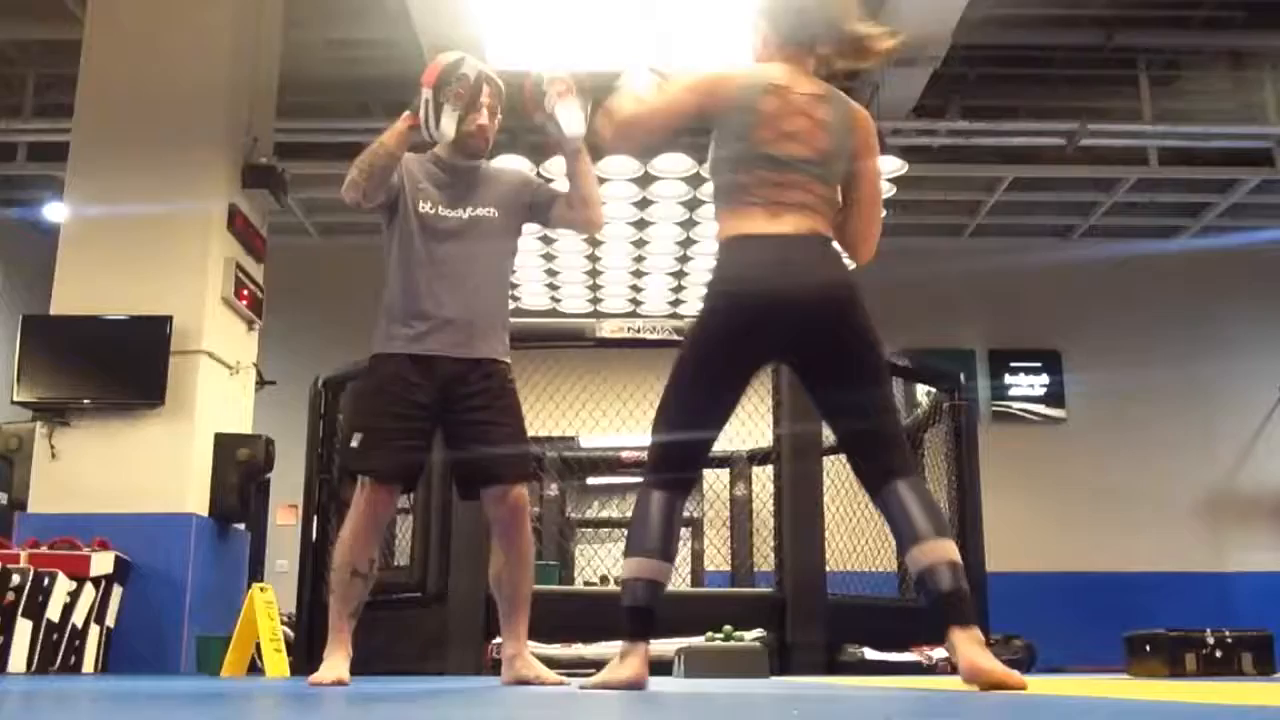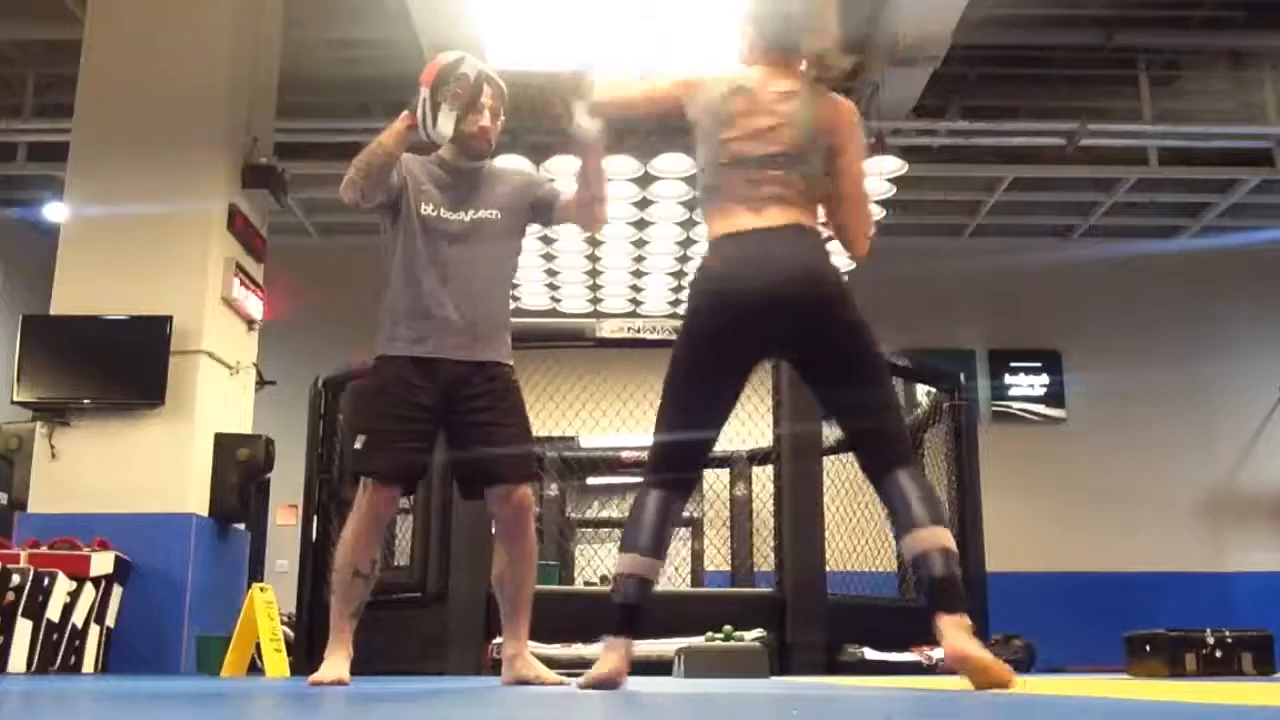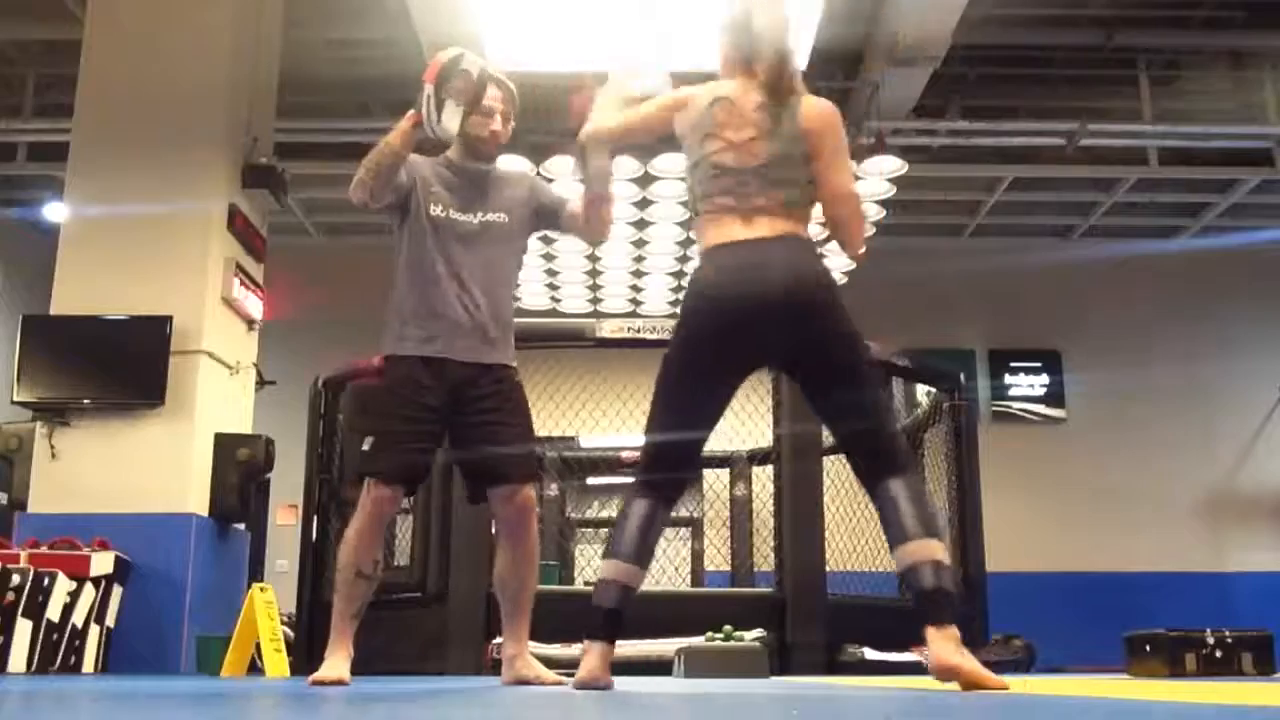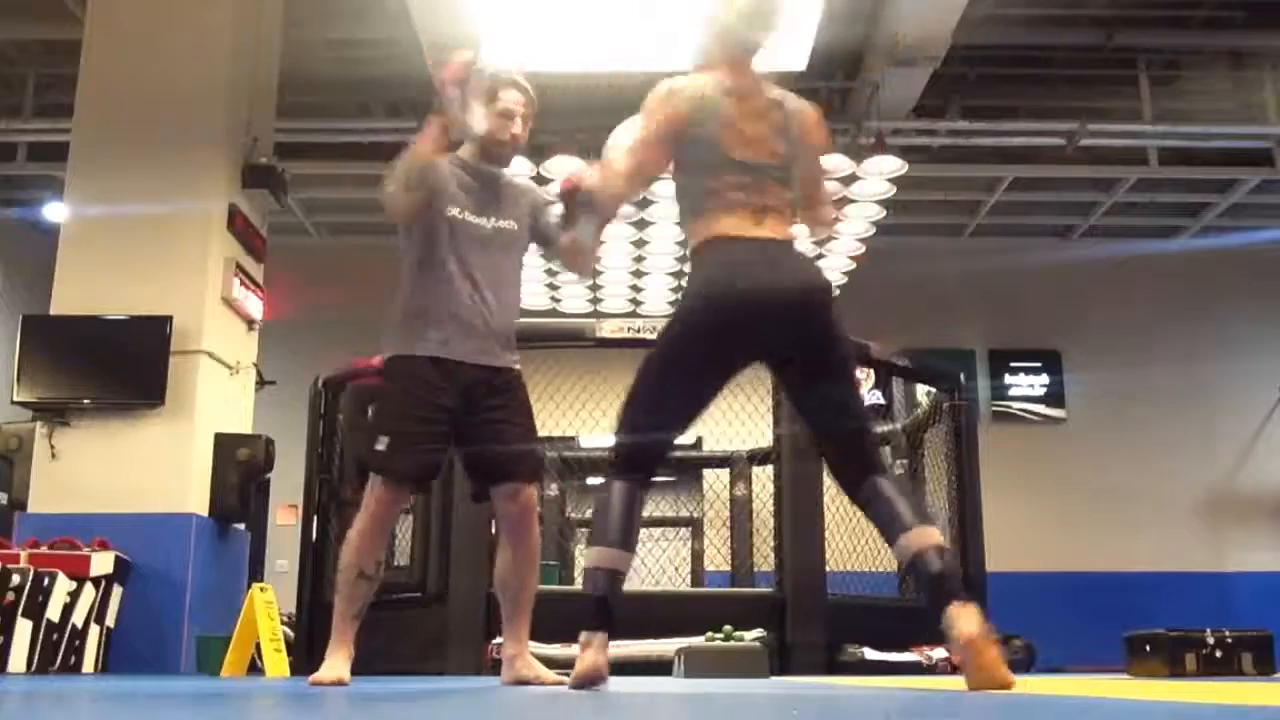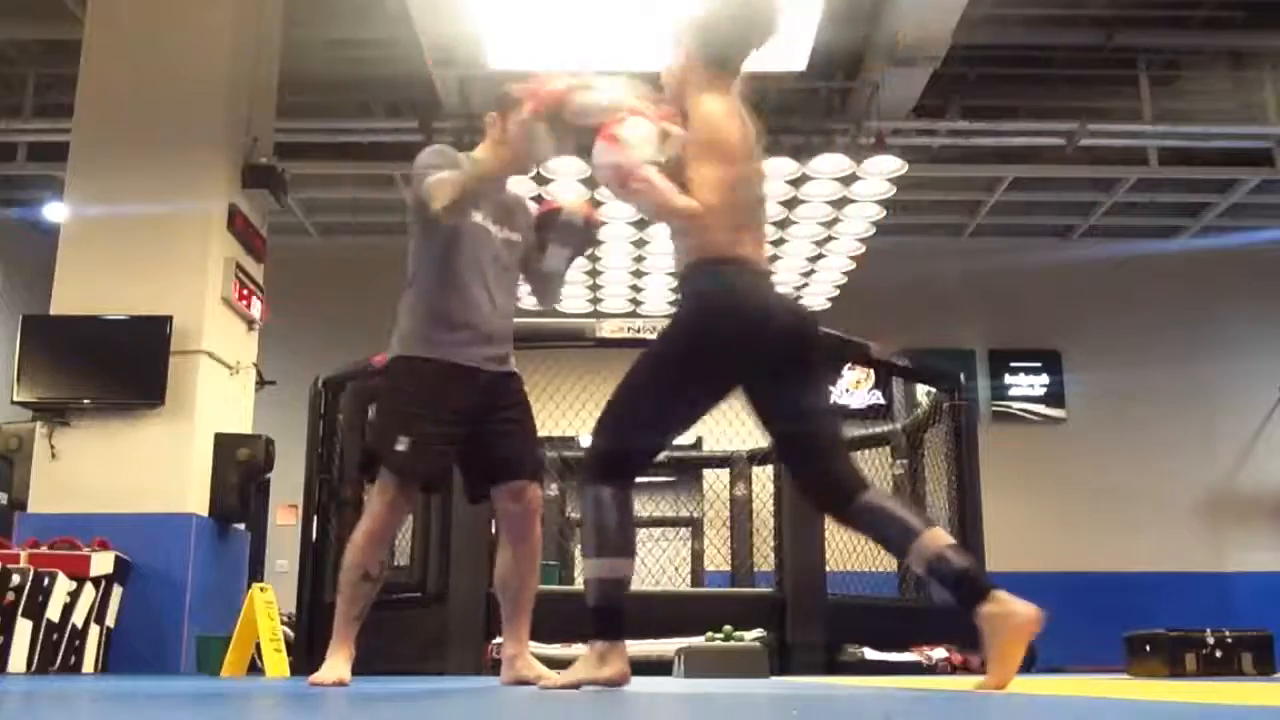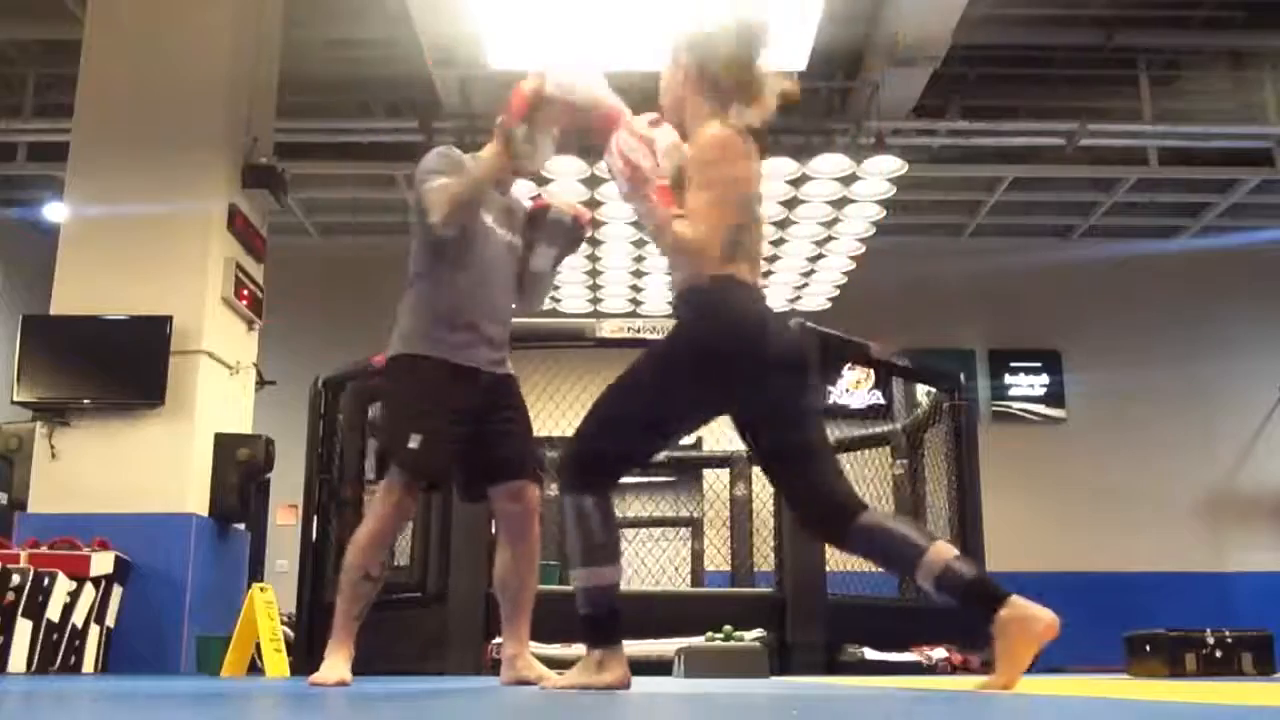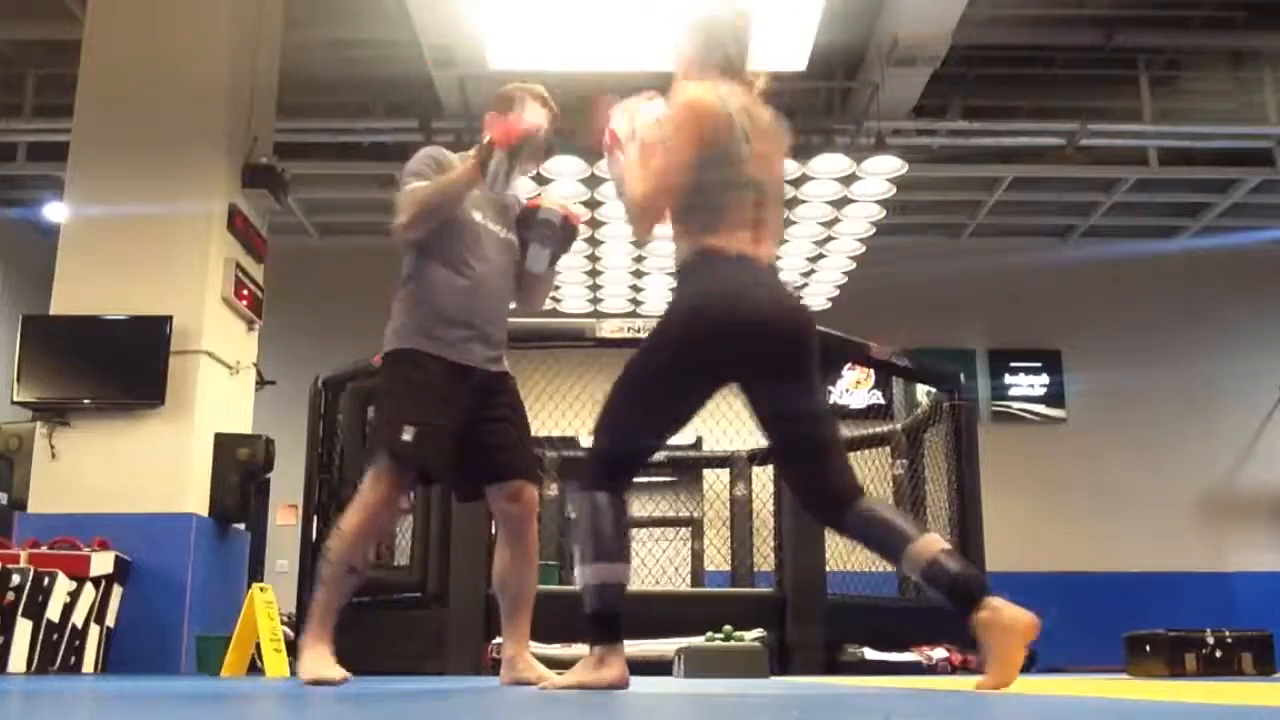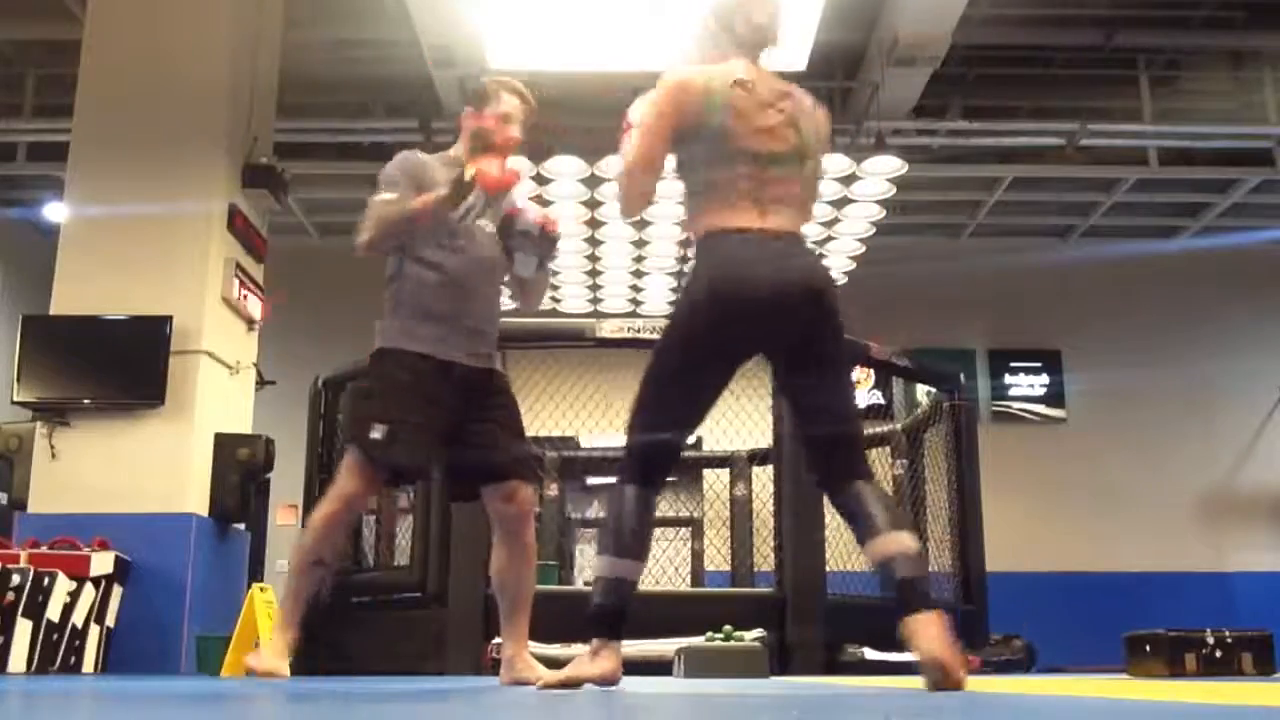
dt=0.1s
person 1, frame 1
left shoulder: (727, 84)
right shoulder: (852, 116)
left elbow: (617, 130)
right elbow: (864, 244)
left wrist: (637, 87)
left hip: (741, 290)
right hip: (824, 291)
left knee: (669, 470)
right knee: (888, 467)
left ankle: (632, 649)
right ankle: (967, 639)
person 1, frame 2
left shoulder: (707, 89)
right shoulder: (837, 110)
left elbow: (605, 100)
right elbow: (857, 239)
left wrist: (630, 82)
left hip: (727, 287)
right hip: (810, 284)
left knee: (670, 471)
right knee: (892, 457)
left ankle: (618, 646)
right ankle: (954, 625)
person 1, frame 3
left shoulder: (689, 103)
right shoulder: (818, 115)
left elbow: (595, 133)
right elbow: (853, 235)
left wrist: (608, 101)
left hip: (721, 297)
right hip: (803, 291)
left knee: (661, 477)
right knee: (889, 467)
left ankle: (599, 648)
right ankle: (943, 636)
person 1, frame 4
left shoulder: (679, 94)
right shoulder: (802, 113)
left elbow: (612, 194)
left wrist: (612, 159)
left hip: (720, 294)
right hip: (796, 289)
left knee: (631, 460)
right knee: (861, 466)
left ankle: (596, 641)
right ankle: (960, 617)
person 1, frame 5
left shoulder: (711, 117)
right shoulder: (729, 118)
left elbow: (703, 227)
left wrist: (635, 177)
left hip: (721, 317)
right hip: (764, 317)
left knee: (609, 466)
right knee: (839, 488)
left ankle: (607, 649)
right ankle: (993, 605)
person 1, frame 6
left shoulder: (713, 142)
right shoulder: (725, 140)
left elbow: (698, 256)
left wrist: (643, 190)
left hip: (715, 338)
right hip: (761, 342)
left knee: (585, 470)
right knee: (833, 513)
left ankle: (604, 656)
right ankle: (1008, 611)
person 1, frame 7
left shoulder: (694, 104)
right shoulder: (766, 125)
left elbow: (641, 215)
left wrist: (633, 149)
left hip: (710, 314)
right hip: (775, 314)
left knee: (602, 469)
right knee: (833, 498)
left ankle: (602, 656)
right ankle: (982, 611)
person 1, frame 8
left shoulder: (687, 83)
right shoulder: (809, 108)
left elbow: (632, 199)
left wrist: (639, 132)
left hip: (728, 289)
right hip: (801, 285)
left knee: (644, 467)
right knee: (847, 471)
left ankle: (603, 648)
right ankle: (924, 623)
person 2, frame 1
left shoulder: (512, 186)
right shoulder: (406, 171)
left elbow: (587, 219)
right elbow: (355, 190)
left wrist: (572, 144)
right wrist: (416, 116)
left hip: (482, 364)
right hip: (404, 359)
left knee: (511, 503)
right knee: (373, 500)
left ankle: (516, 653)
right ankle: (337, 650)
person 2, frame 2
left shoulder: (516, 187)
right shoulder: (408, 171)
left elbow: (593, 216)
right elbow: (354, 190)
left wrist: (588, 145)
right wrist: (415, 116)
left hip: (485, 366)
right hip: (407, 360)
left knee: (515, 504)
right knee: (375, 499)
left ankle: (517, 653)
right ankle: (338, 651)
person 2, frame 3
left shoulder: (522, 192)
right shoulder: (420, 170)
left elbow: (593, 230)
right elbow: (364, 191)
right wrist: (419, 114)
left hip: (490, 366)
right hip: (415, 359)
left knee: (517, 504)
right knee: (379, 499)
left ankle: (517, 653)
right ankle: (337, 651)
person 2, frame 4
left shoulder: (524, 200)
right shoulder: (432, 170)
left elbow: (579, 261)
right elbow: (399, 204)
right wrist: (446, 120)
left hip: (495, 368)
right hip: (422, 360)
left knee: (520, 504)
right knee: (383, 500)
left ankle: (517, 653)
right ankle: (339, 650)
person 2, frame 5
left shoulder: (519, 209)
right shoulder: (442, 161)
left elbow: (545, 294)
right elbow: (450, 205)
left wrist: (563, 247)
right wrist: (512, 143)
left hip: (494, 370)
right hip: (429, 360)
left knee: (523, 505)
right knee: (390, 500)
left ankle: (517, 655)
right ankle: (339, 651)
person 2, frame 6
left shoulder: (516, 211)
right shoulder: (446, 163)
left elbow: (528, 298)
right elbow: (443, 217)
left wrist: (554, 246)
right wrist: (506, 146)
left hip: (491, 372)
right hip: (430, 359)
left knee: (521, 505)
right knee: (395, 498)
left ankle: (517, 655)
right ankle: (339, 650)
person 2, frame 7
left shoulder: (518, 207)
right shoulder: (436, 162)
left elbow: (530, 299)
right elbow: (408, 222)
left wrist: (548, 250)
right wrist: (484, 159)
left hip: (486, 368)
right hip: (423, 355)
left knee: (519, 506)
right knee: (382, 492)
left ankle: (518, 656)
right ankle: (317, 643)
person 2, frame 8
left shoulder: (506, 206)
right shoulder: (413, 169)
left elbow: (529, 299)
right elbow: (371, 239)
left wrist: (536, 255)
right wrist: (453, 187)
left hip: (479, 369)
right hip: (410, 355)
left knee: (516, 503)
right knee: (354, 487)
left ankle: (517, 656)
right ankle: (280, 635)
